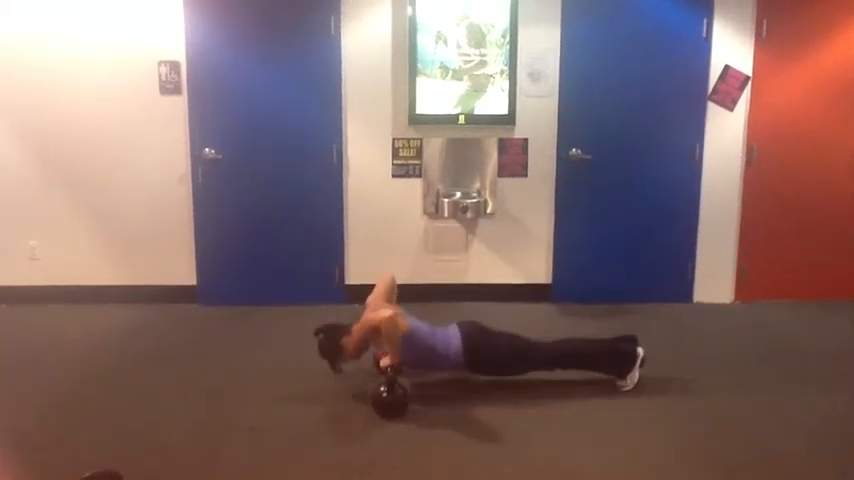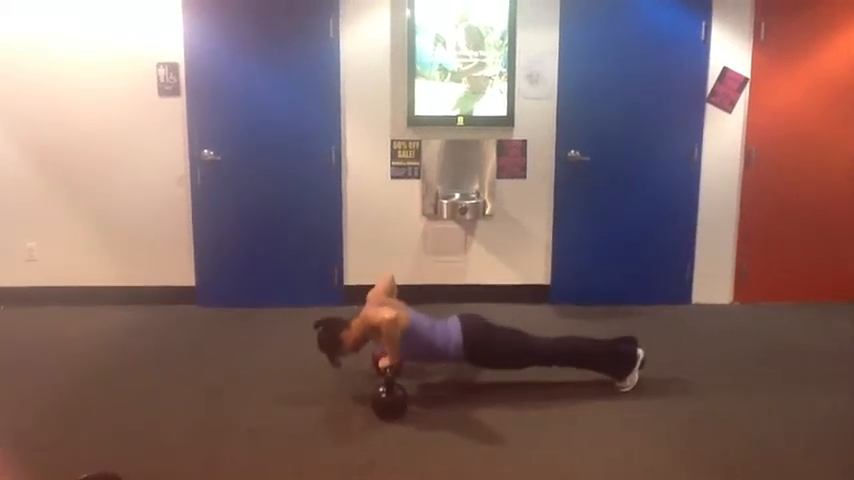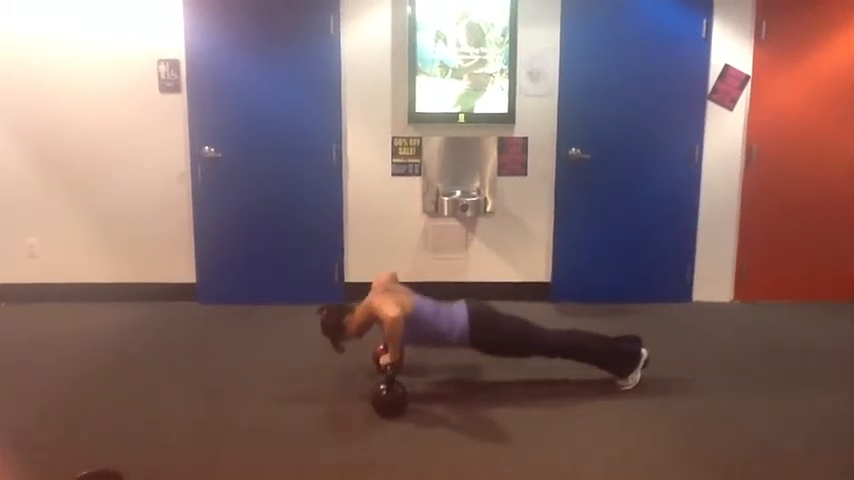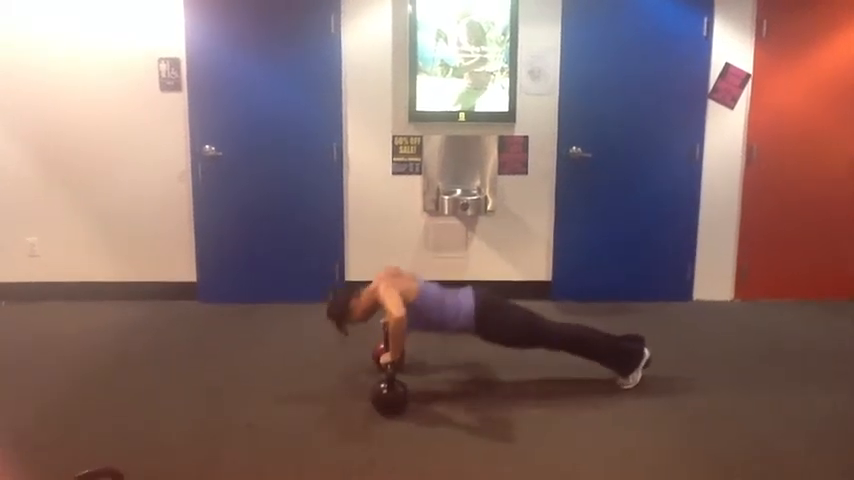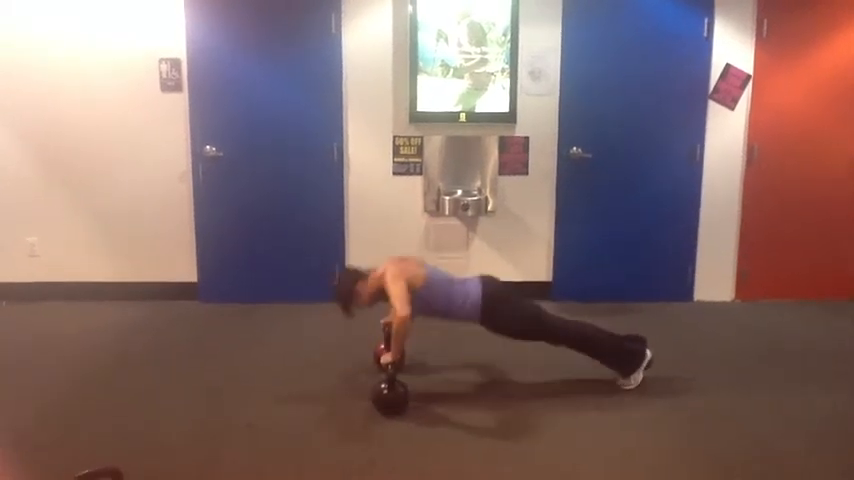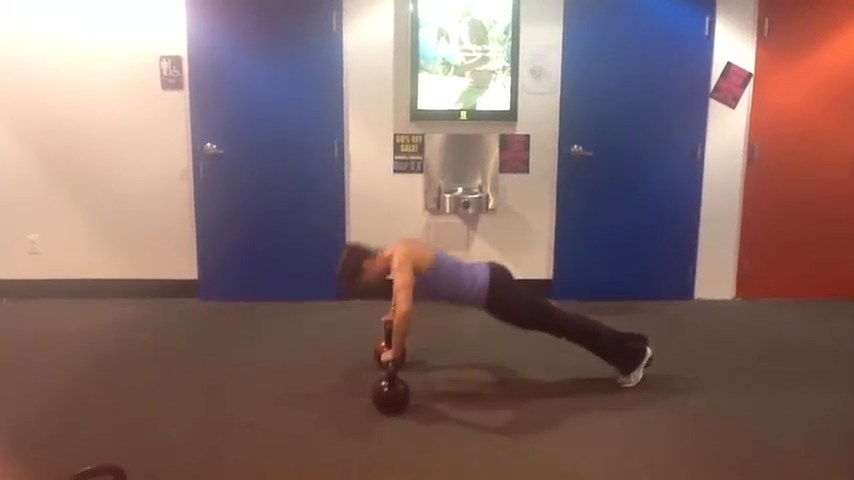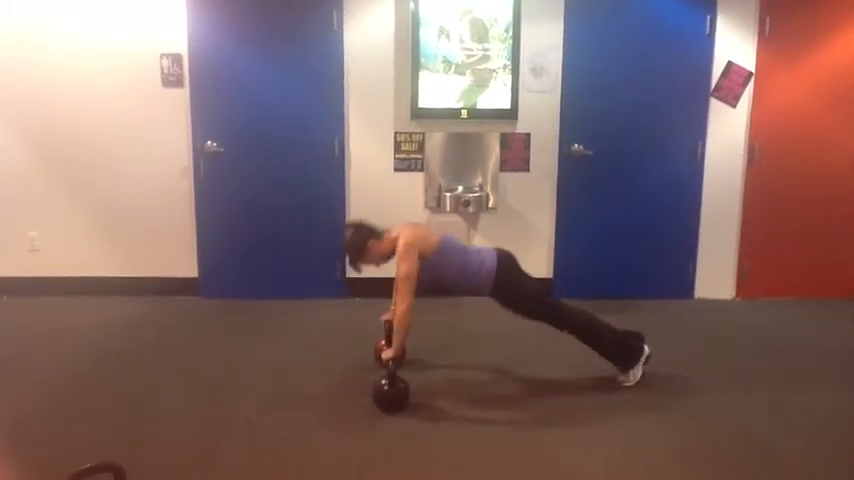
dt=0.1s
person 1, frame 1
left shoulder: (368, 322)
right shoulder: (373, 307)
left elbow: (388, 316)
right elbow: (389, 278)
left wrist: (393, 357)
left hip: (470, 349)
right hip: (465, 336)
left knee: (542, 355)
right knee: (542, 350)
left ankle: (625, 356)
right ankle: (621, 349)
person 1, frame 2
left shoulder: (368, 317)
right shoulder: (373, 303)
left elbow: (389, 317)
right elbow: (388, 278)
left wrist: (392, 357)
left hip: (469, 343)
right hip: (464, 330)
left knee: (541, 352)
right knee: (541, 348)
left ankle: (625, 358)
right ankle: (621, 349)
person 1, frame 3
left shoulder: (375, 302)
right shoulder: (379, 288)
left elbow: (394, 319)
right elbow: (393, 275)
left wrist: (393, 355)
left hip: (475, 328)
right hip: (471, 316)
left knee: (545, 343)
right knee: (546, 339)
left ankle: (629, 357)
right ankle: (626, 347)
person 1, frame 4
left shoulder: (381, 290)
right shoulder: (384, 278)
left elbow: (399, 316)
left wrist: (394, 354)
right wrist: (392, 322)
left hip: (480, 315)
right hip: (476, 302)
left knee: (550, 336)
right knee: (550, 333)
left ankle: (630, 356)
right ankle: (627, 346)
person 1, frame 5
left shoulder: (389, 276)
right shoulder: (391, 267)
left elbow: (404, 316)
left wrist: (394, 354)
right wrist: (394, 318)
left hip: (487, 305)
right hip: (484, 293)
left knee: (555, 331)
right knee: (555, 328)
left ankle: (633, 358)
right ankle: (630, 348)
person 1, frame 6
left shoulder: (399, 259)
right shoulder: (397, 252)
left elbow: (405, 309)
right elbow: (408, 294)
left wrist: (395, 351)
right wrist: (395, 314)
left hip: (492, 291)
right hip: (490, 279)
left knee: (558, 323)
right knee: (557, 320)
left ankle: (633, 354)
right ankle: (630, 346)
person 1, frame 7
left shoulder: (405, 245)
right shoulder: (402, 236)
left elbow: (405, 302)
right elbow: (406, 287)
left wrist: (395, 348)
right wrist: (395, 312)
left hip: (496, 276)
right hip: (495, 267)
left knee: (557, 314)
right knee: (556, 313)
left ankle: (632, 354)
right ankle: (629, 346)
